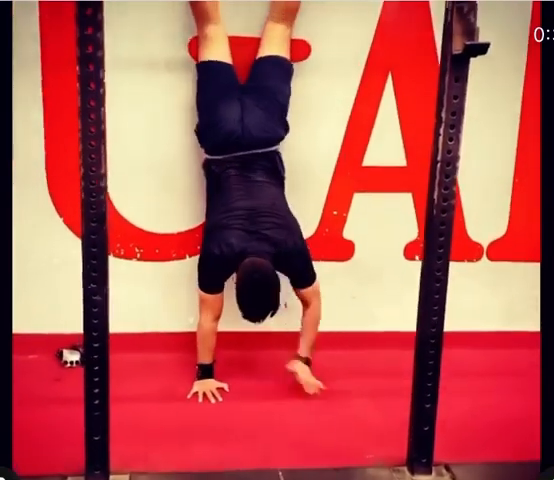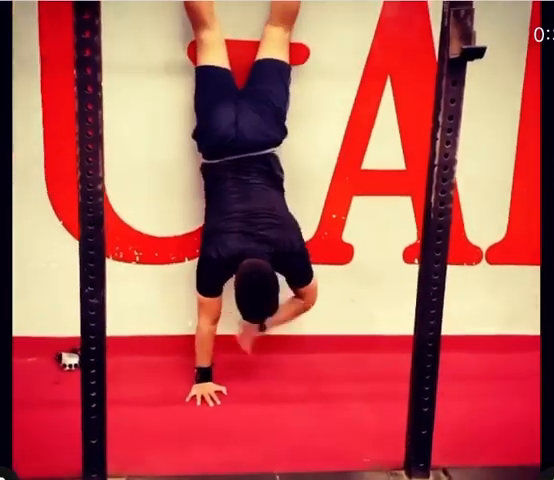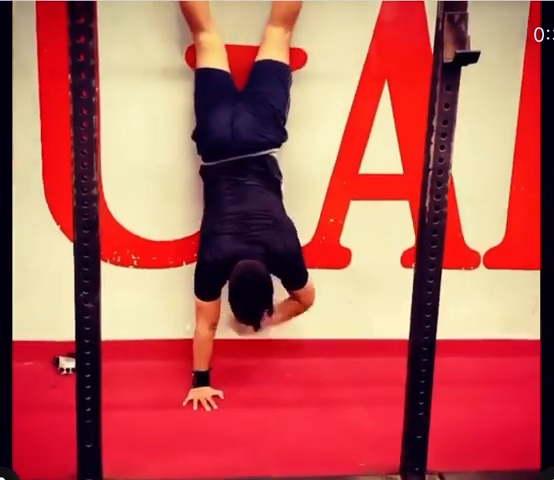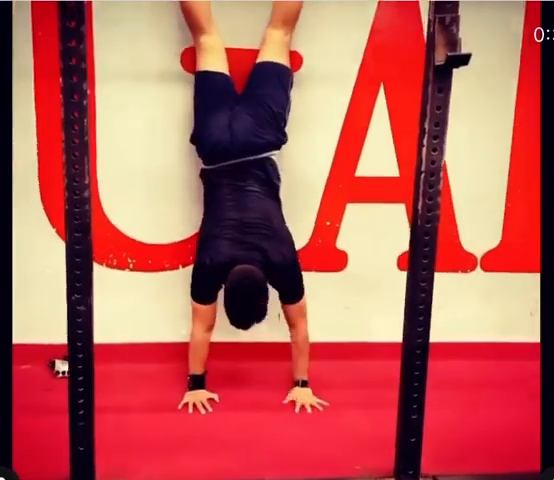
dt=0.1s
person 1, frame 1
left shoulder: (290, 246)
right shoulder: (219, 249)
left elbow: (312, 302)
right elbow: (208, 316)
left wrist: (303, 360)
right wrist: (204, 374)
left hip: (260, 137)
right hip: (226, 136)
person 1, frame 2
left shoulder: (289, 246)
right shoulder: (216, 253)
right elbow: (207, 320)
left wrist: (262, 324)
right wrist: (202, 378)
left hip: (257, 138)
right hip: (223, 139)
right knee: (208, 33)
person 1, frame 3
left shoulder: (284, 249)
right shoulder: (215, 256)
left elbow: (307, 297)
right elbow: (205, 324)
left wrist: (262, 320)
right wrist: (199, 382)
left hip: (257, 141)
right hip: (220, 142)
right knee: (207, 37)
person 1, frame 4
left shoulder: (282, 259)
right shoulder: (210, 260)
left elbow: (288, 324)
right elbow: (201, 327)
left wrist: (302, 384)
right wrist: (195, 386)
left hip: (255, 142)
right hip: (221, 146)
right knee: (207, 39)
